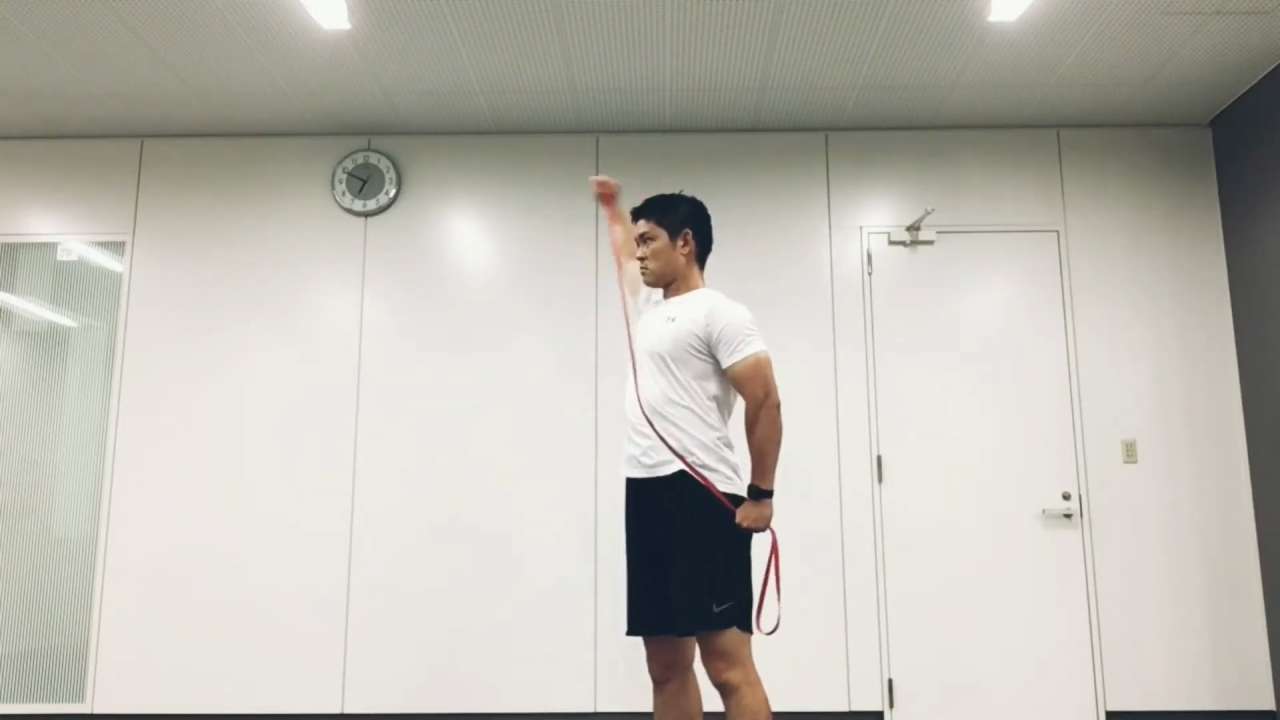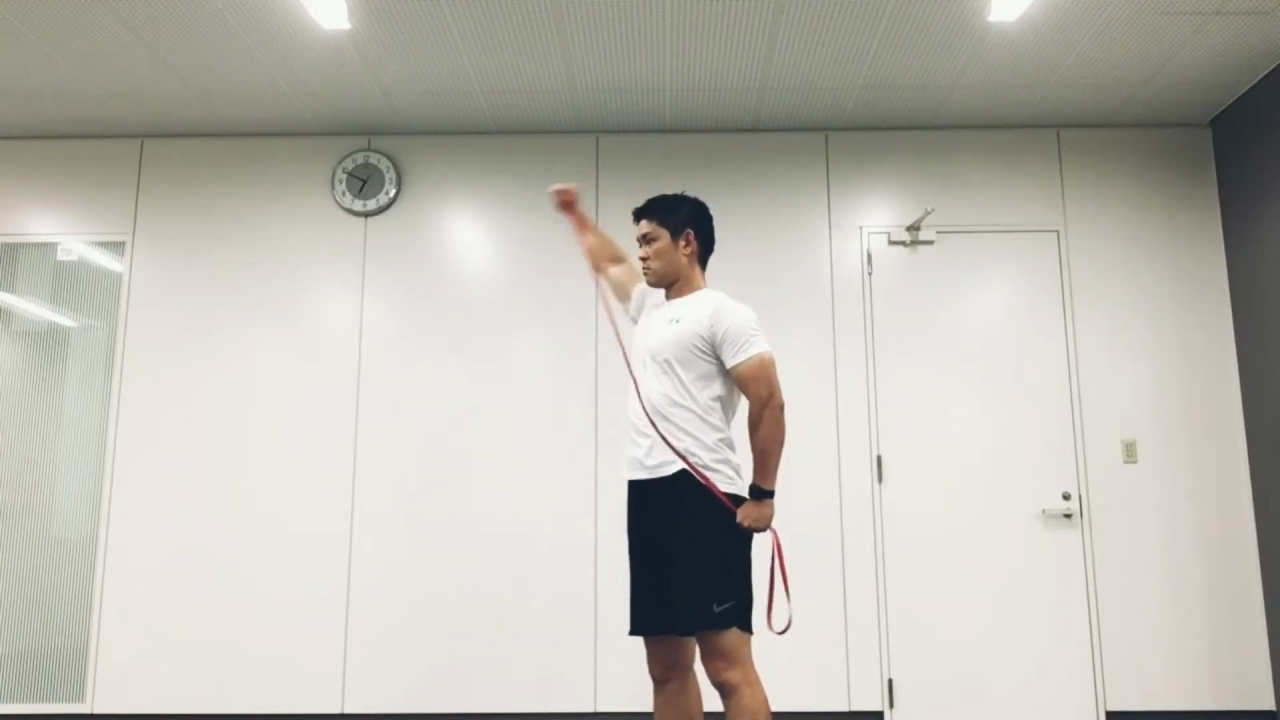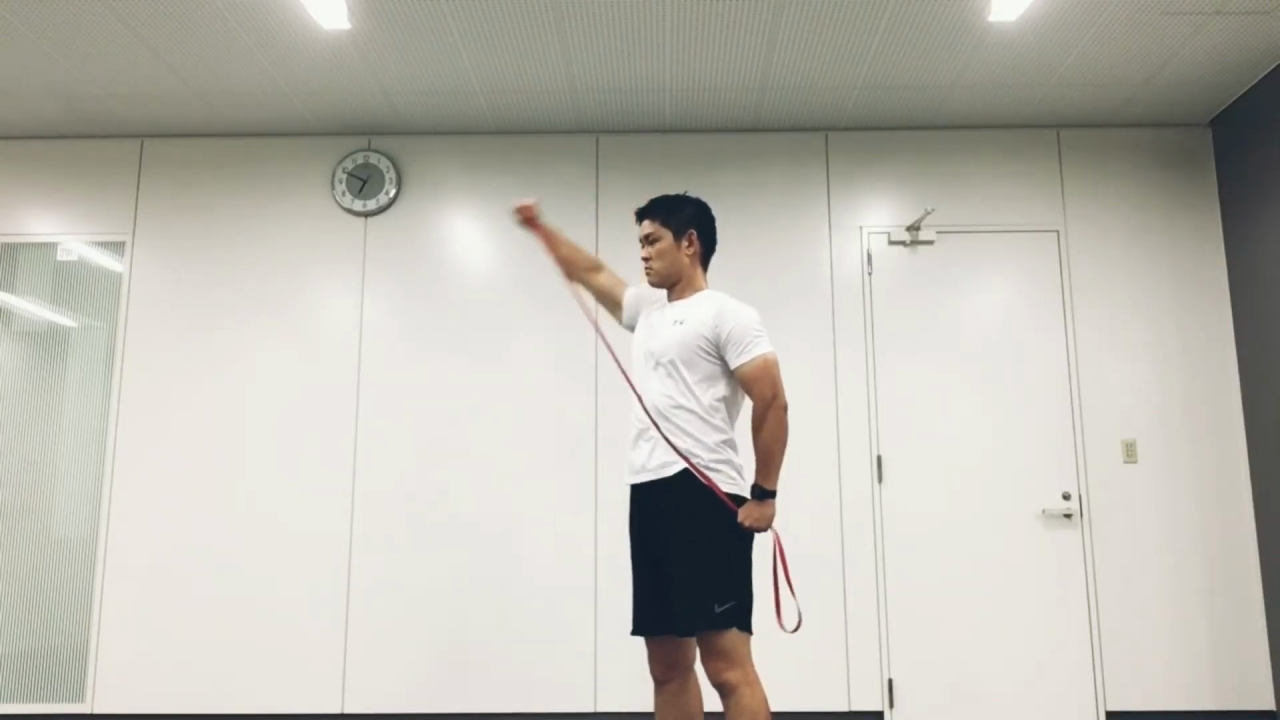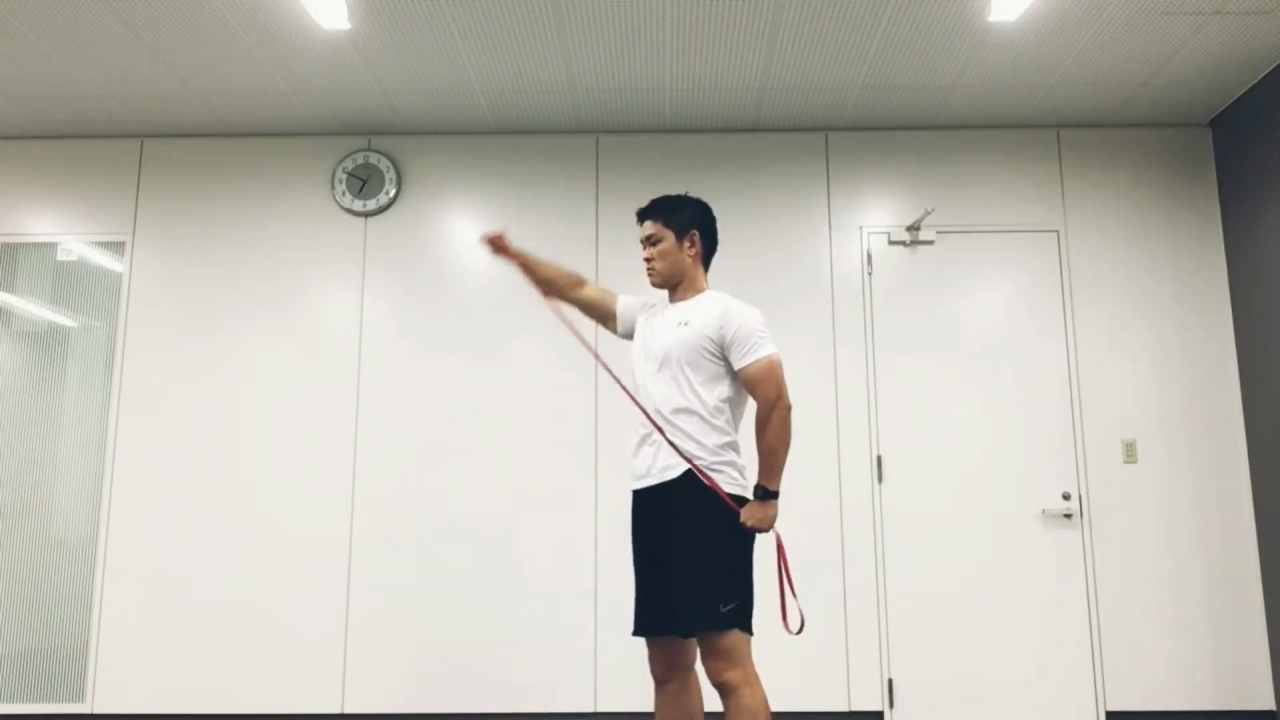
dt=0.1s
person 1, frame 1
left shoulder: (716, 312)
right shoulder: (653, 305)
left elbow: (765, 402)
right elbow: (625, 255)
left wrist: (759, 495)
right wrist: (611, 205)
left hip: (698, 497)
right hip: (646, 496)
left knee: (728, 662)
right knee: (667, 663)
person 1, frame 2
left shoulder: (722, 313)
right shoulder: (650, 306)
left elbow: (768, 403)
right elbow: (607, 261)
left wrist: (762, 494)
right wrist: (576, 214)
left hip: (699, 500)
right hip: (649, 497)
left knee: (727, 663)
right knee: (666, 663)
person 1, frame 3
left shoulder: (724, 315)
right shoulder: (648, 310)
left elbow: (772, 404)
right elbow: (592, 274)
left wrist: (763, 495)
right wrist: (541, 227)
left hip: (703, 499)
right hip: (648, 498)
left knee: (727, 663)
right knee: (668, 662)
person 1, frame 4
left shoulder: (730, 316)
right shoulder: (646, 315)
left elbow: (776, 404)
right elbow: (575, 289)
left wrist: (767, 495)
right wrist: (514, 252)
left hip: (706, 502)
right hip: (652, 501)
left knee: (728, 663)
right knee: (669, 663)
